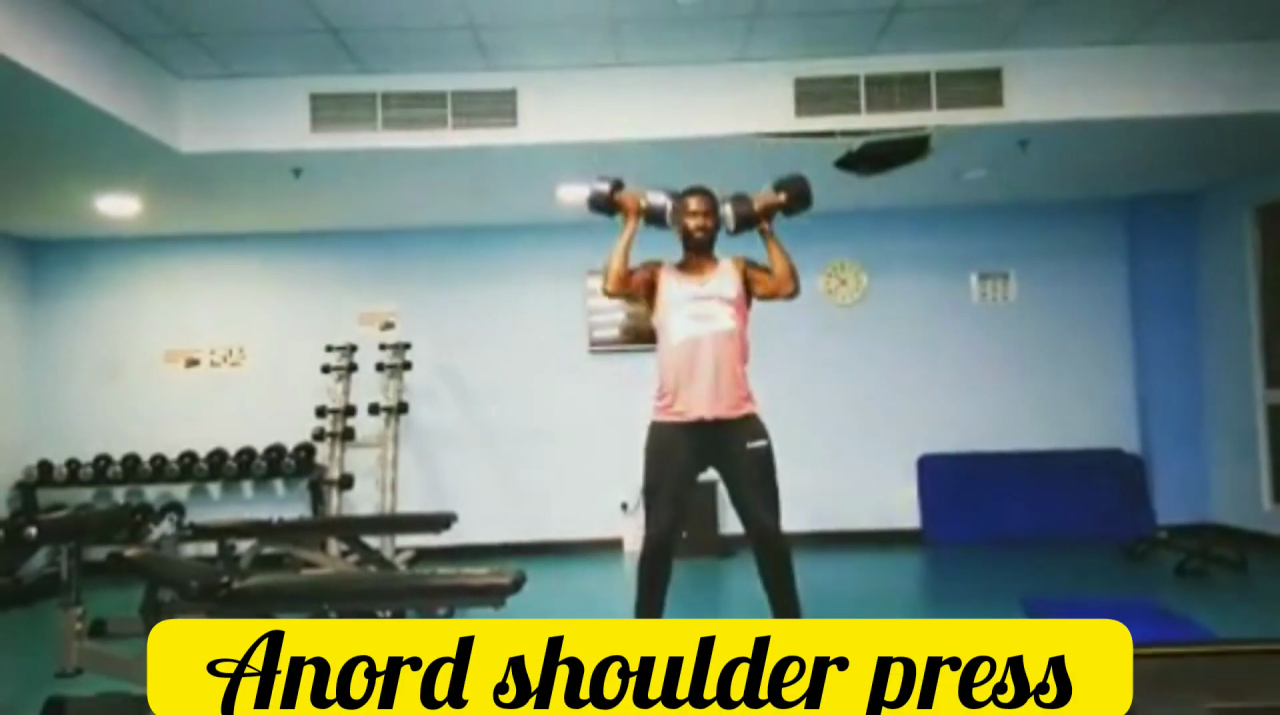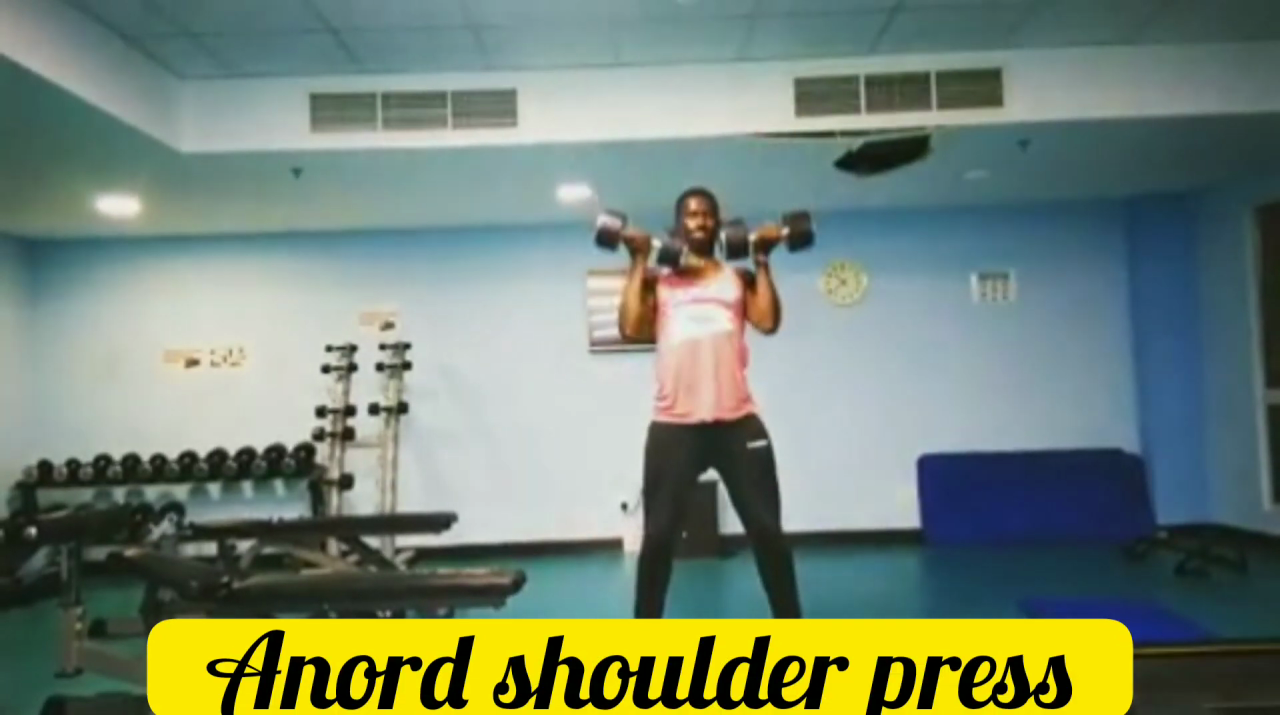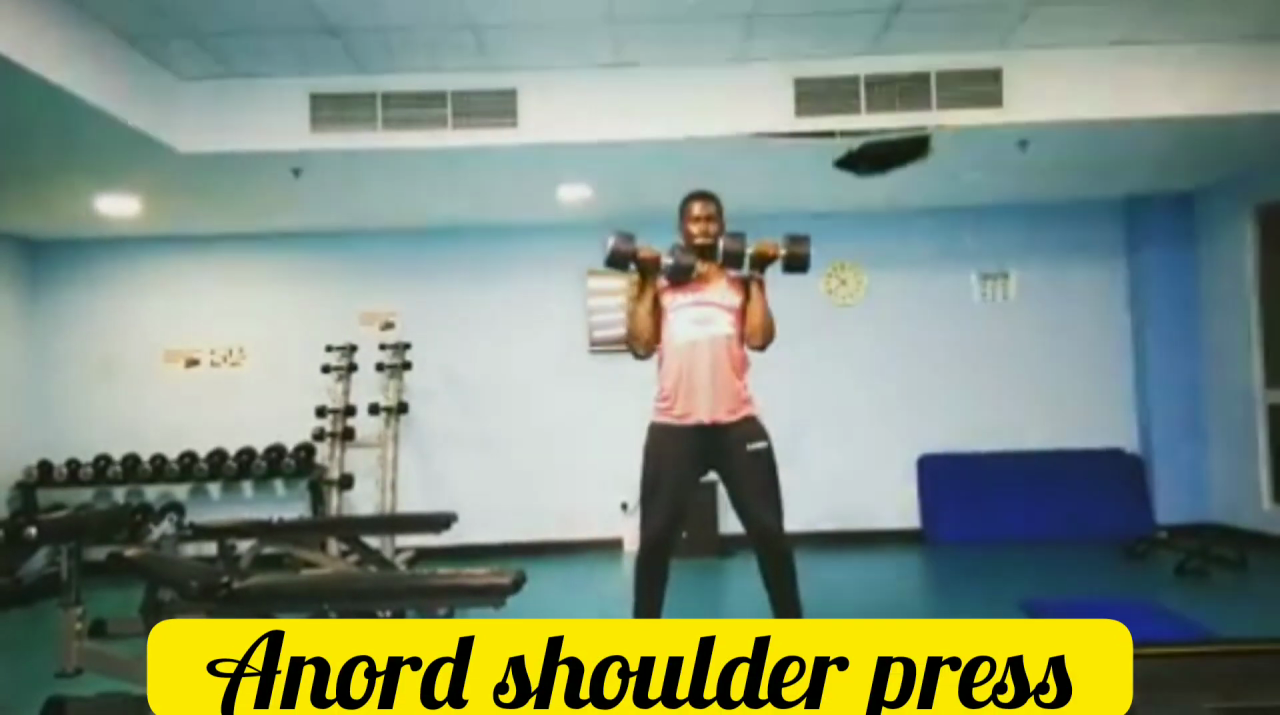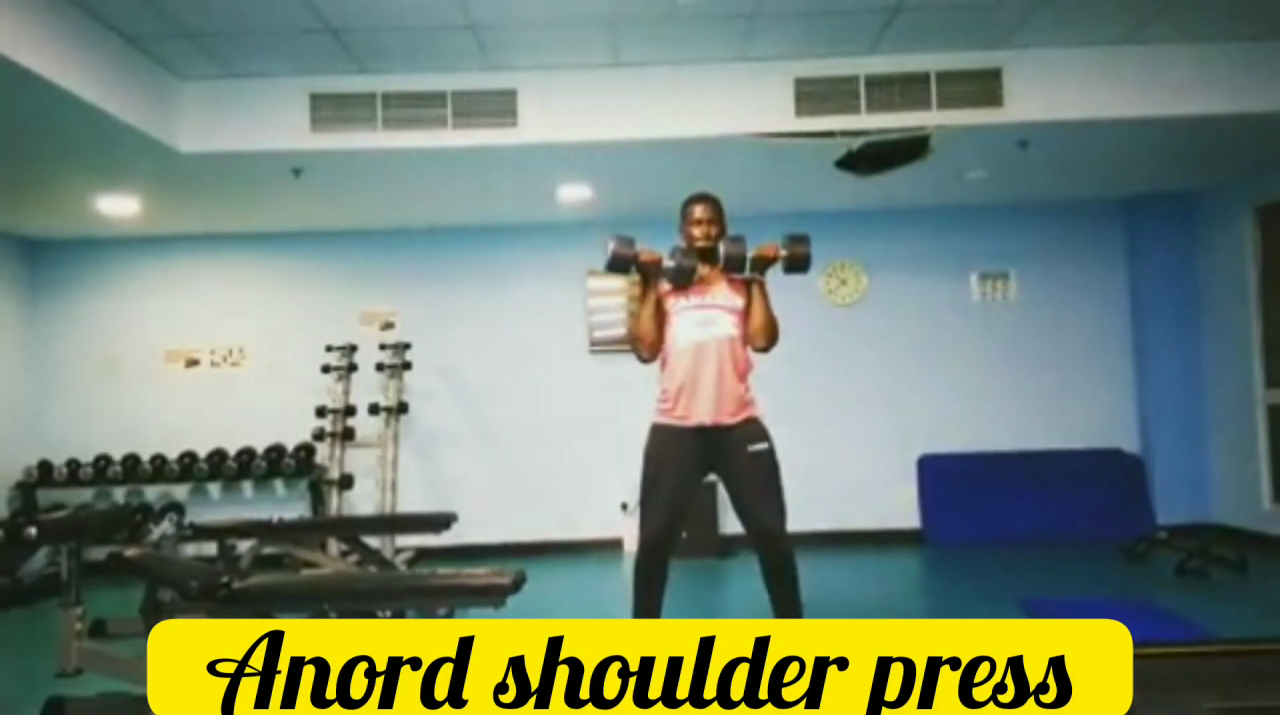
dt=0.2s
person 1, frame 1
left shoulder: (739, 272)
right shoulder: (658, 277)
left elbow: (787, 286)
right elbow: (613, 285)
left wrist: (765, 228)
right wrist: (631, 224)
left hip: (737, 421)
right hip: (674, 424)
left knee: (766, 530)
right knee: (659, 535)
person 1, frame 2
left shoulder: (739, 278)
right shoulder: (658, 282)
left elbow: (768, 322)
right elbow: (630, 327)
left wrist: (762, 261)
right wrist: (638, 262)
left hip: (737, 421)
right hip: (674, 425)
left knee: (767, 529)
right knee: (659, 535)
person 1, frame 3
left shoulder: (740, 285)
right shoulder: (661, 286)
left elbow: (759, 339)
right elbow: (640, 346)
left wrist: (757, 276)
right wrist: (646, 280)
left hip: (736, 423)
right hip: (673, 426)
left knee: (768, 530)
right knee: (656, 536)
person 1, frame 4
left shoulder: (742, 285)
right shoulder: (663, 287)
left elbow: (763, 340)
right elbow: (644, 349)
left wrist: (758, 278)
right wrist: (648, 285)
left hip: (739, 425)
right hip: (675, 427)
left knee: (770, 532)
right knee: (655, 537)
